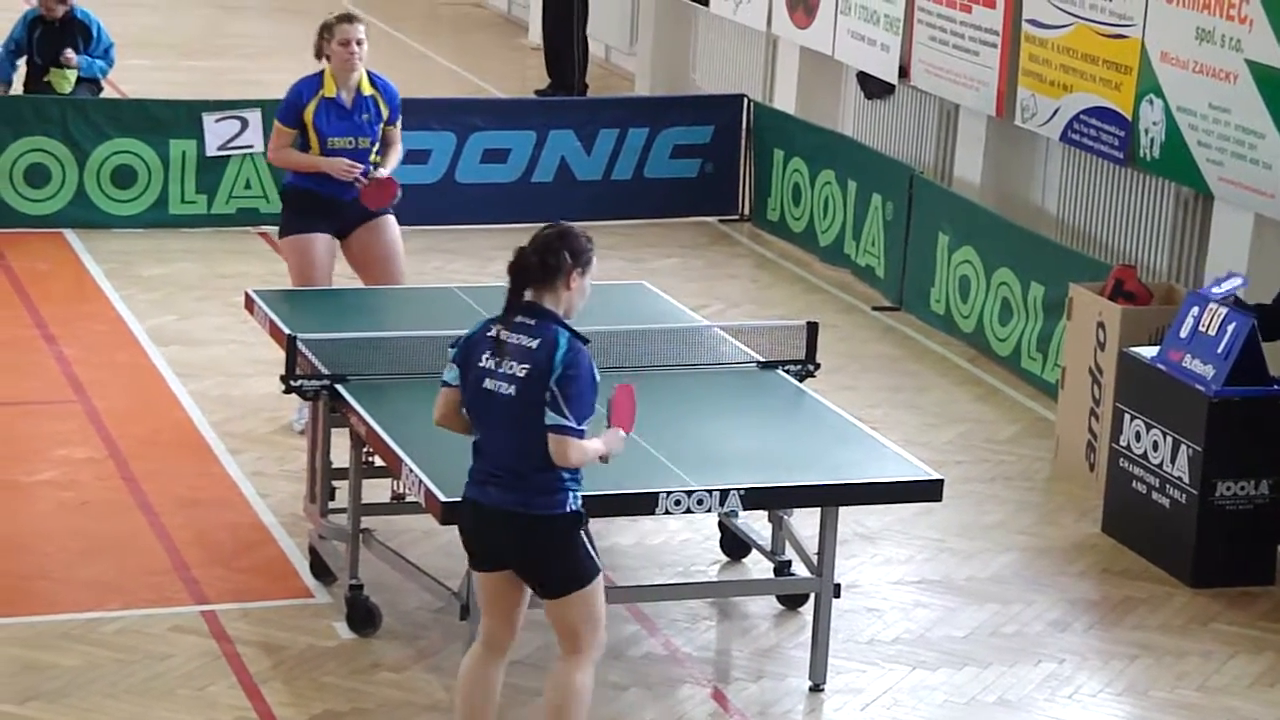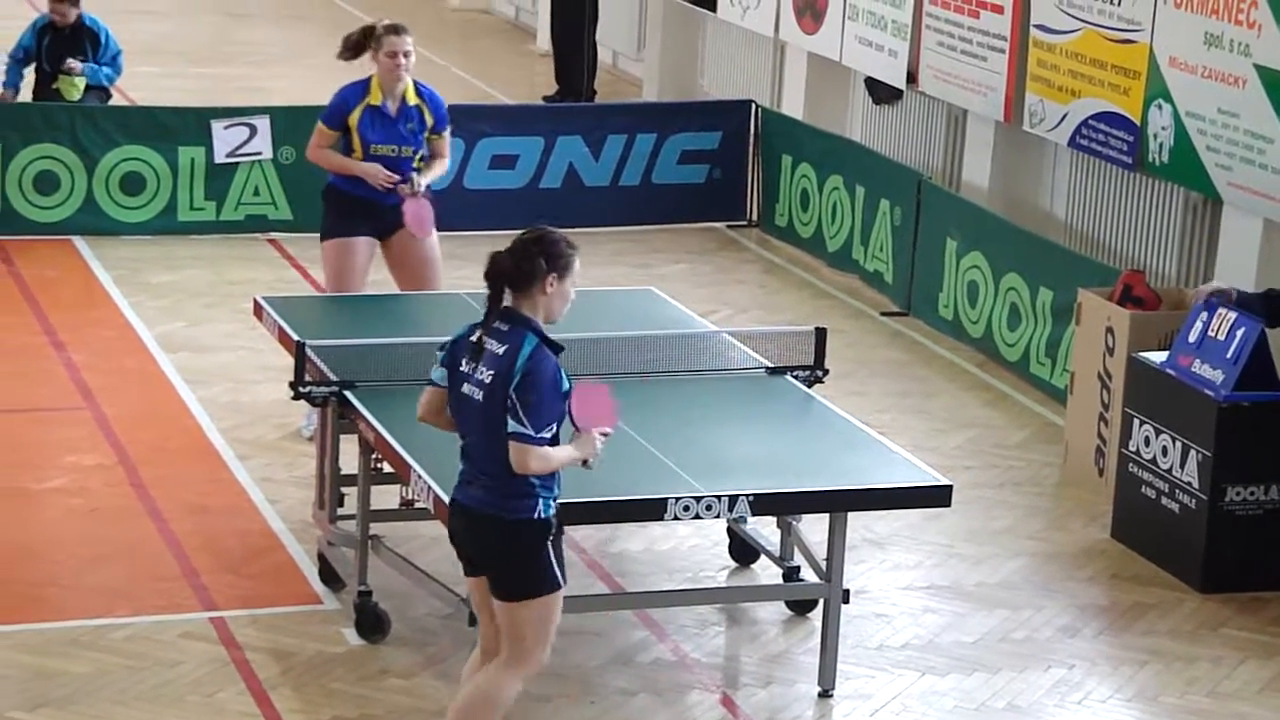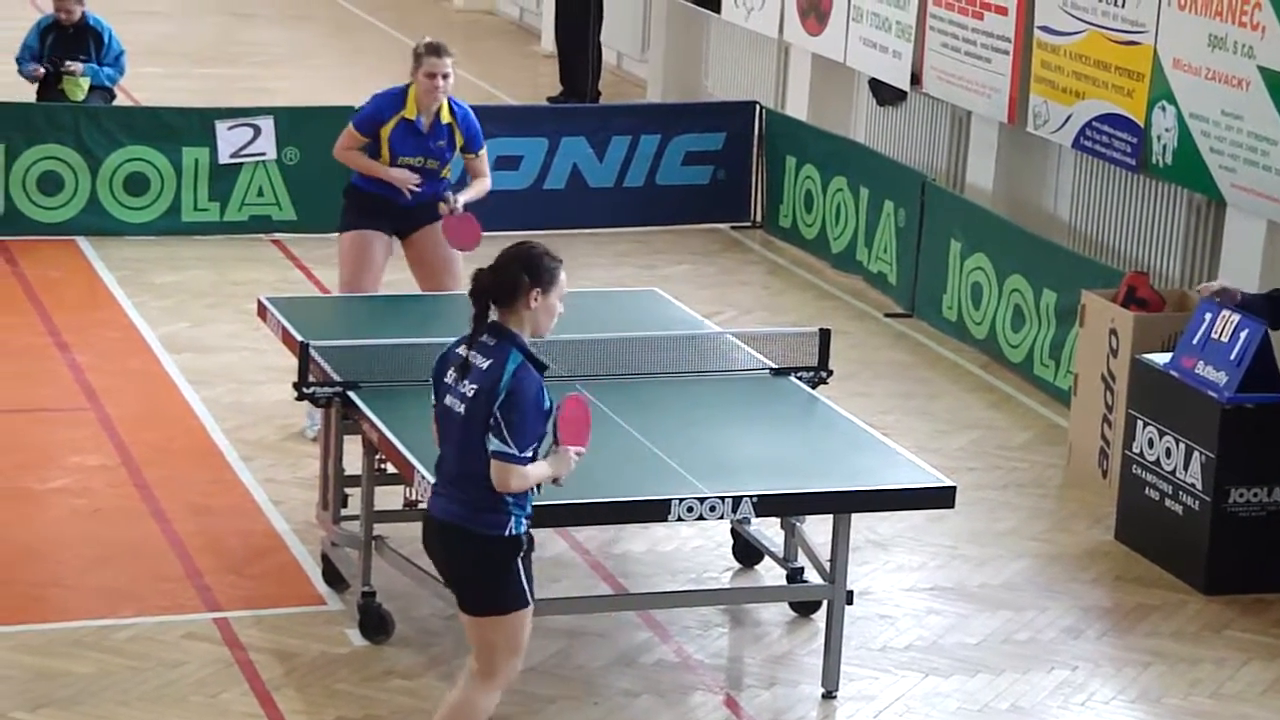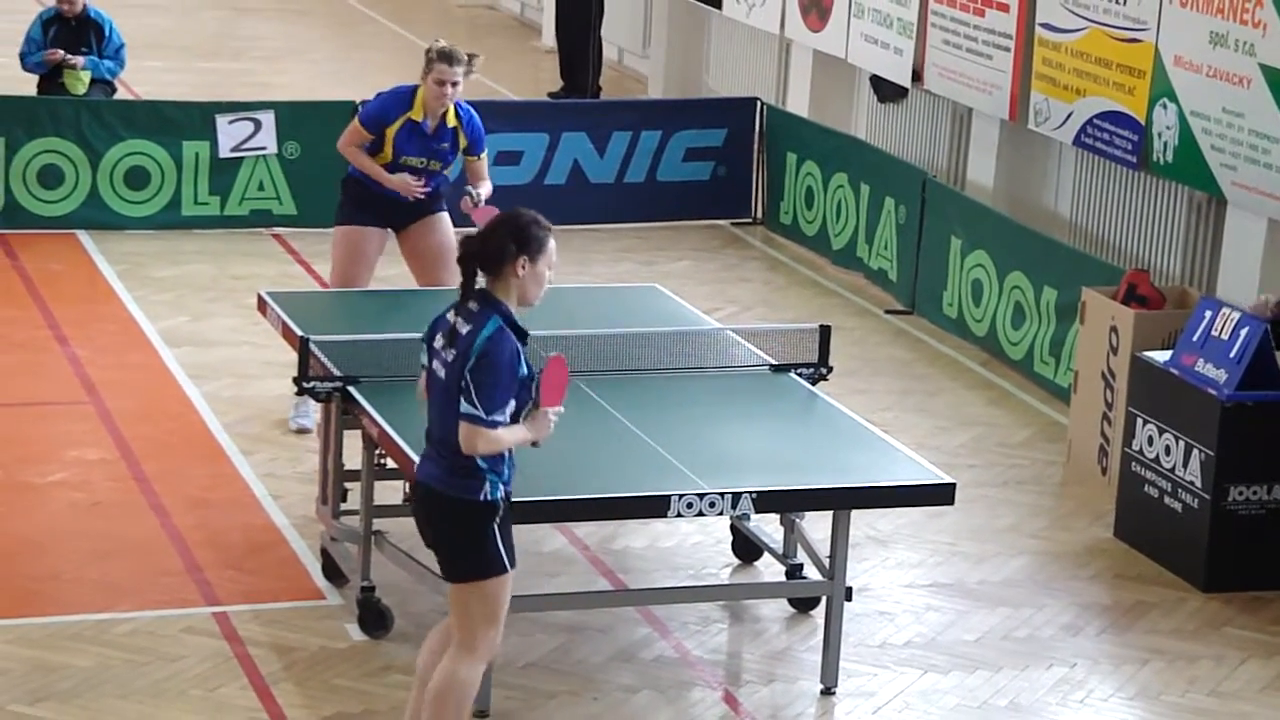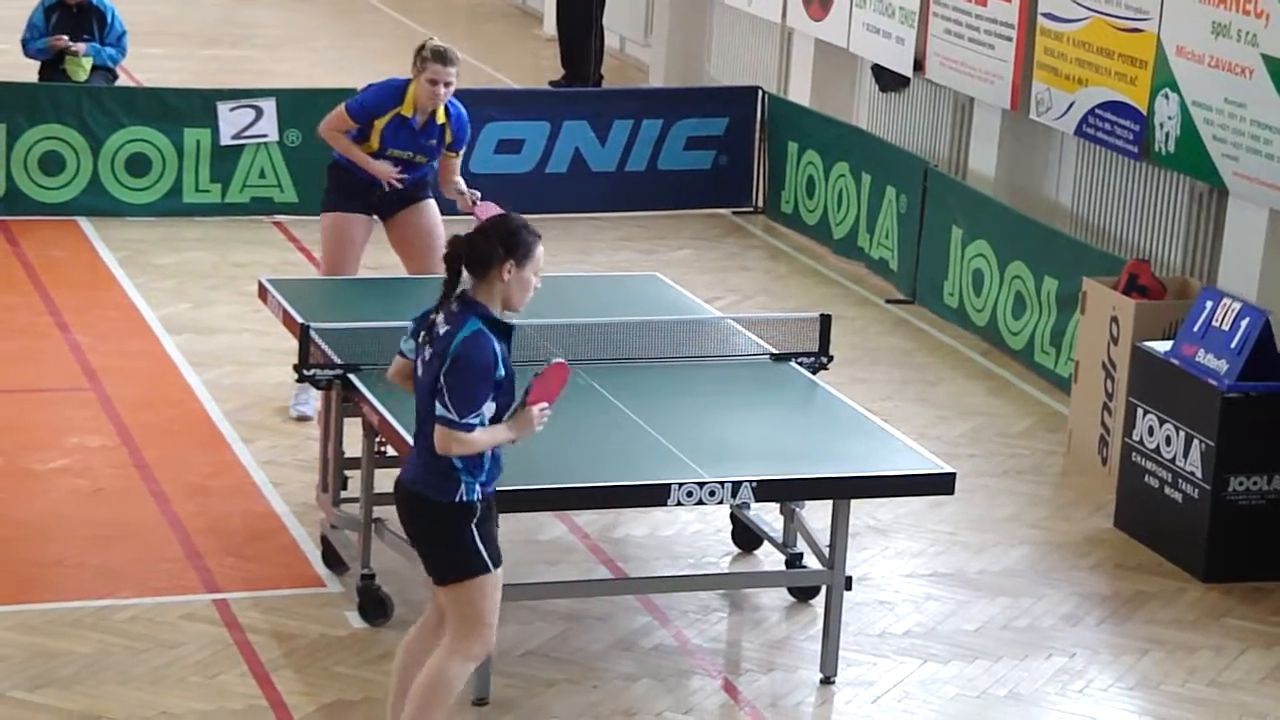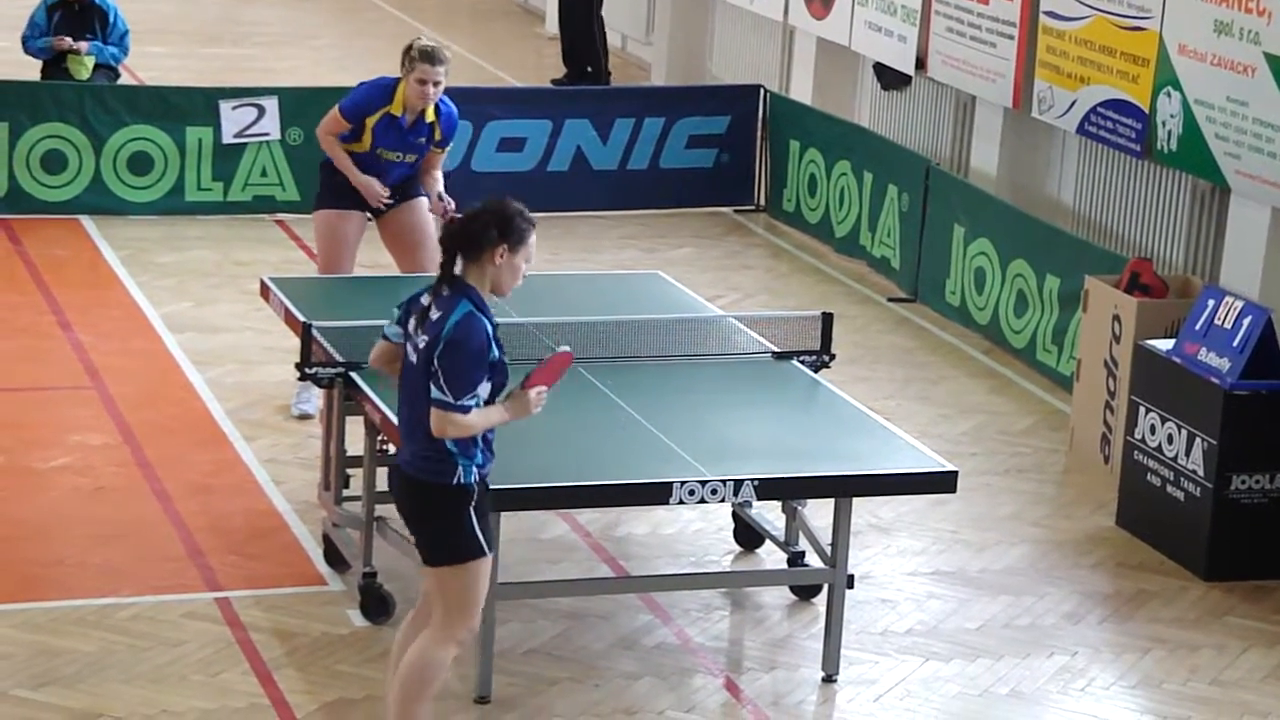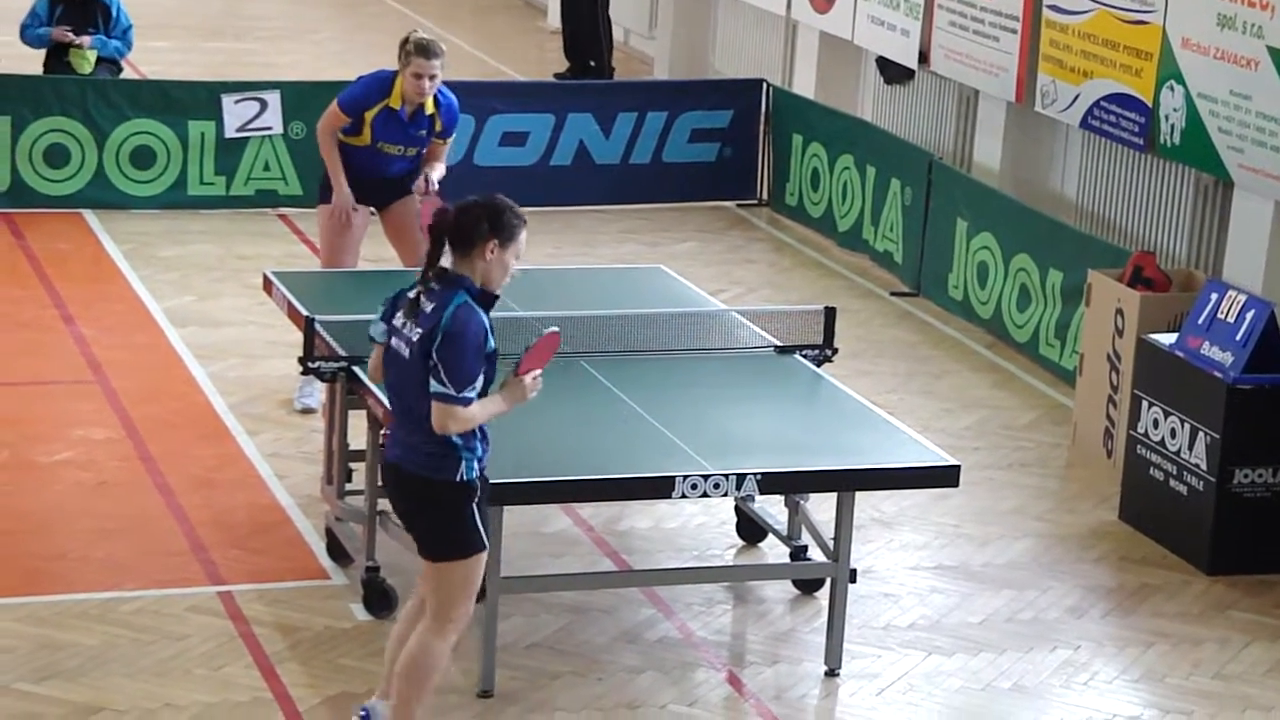
dt=0.2s
person 1, frame 1
left shoulder: (479, 337)
right shoulder: (568, 354)
left elbow: (445, 415)
right elbow: (565, 453)
right wrist: (606, 443)
left hip: (483, 510)
right hip: (547, 521)
left knee: (493, 642)
right knee: (582, 650)
person 1, frame 2
left shoulder: (468, 339)
right shoulder: (537, 363)
left elbow: (428, 411)
right elbow: (527, 461)
right wrist: (578, 448)
left hip: (468, 513)
right hip: (519, 525)
left knee: (494, 647)
right knee: (521, 660)
person 1, frame 3
left shoulder: (457, 353)
right shoulder: (520, 380)
right elbow: (507, 478)
right wrist: (553, 465)
left hip: (443, 525)
right hip: (489, 540)
left knee: (488, 661)
right knee: (496, 673)
person 1, frame 4
left shoulder: (451, 319)
right shoulder: (499, 345)
right elbow: (475, 440)
right wrist: (529, 429)
left hip: (434, 491)
right hip: (470, 505)
left knee: (462, 626)
right knee: (477, 643)
person 1, frame 5
left shoulder: (438, 316)
right shoulder: (478, 346)
left elbow: (399, 375)
right elbow: (450, 441)
right wrist: (513, 428)
left hip: (422, 492)
right hip: (452, 504)
left knee: (444, 619)
right knee: (471, 642)
person 1, frame 6
left shoulder: (426, 301)
right shoulder: (471, 329)
left elbow: (382, 360)
right elbow: (447, 424)
right wrist: (509, 409)
left hip: (414, 476)
right hip: (449, 488)
left knee: (435, 608)
right knee: (456, 627)
person 1, frame 7
left shoulder: (410, 296)
right shoulder: (465, 321)
left elbow: (378, 368)
right elbow: (449, 420)
right wrist: (506, 397)
left hip: (403, 469)
right hip: (444, 483)
left knee: (432, 599)
right knee: (448, 618)
person 2, frame 1
left shoulder: (384, 93)
right shoulder: (303, 93)
left elbow: (394, 146)
right elbow: (276, 153)
left wrist: (383, 172)
right wrist: (326, 164)
left hip: (365, 204)
right hip: (309, 206)
right ankle: (310, 398)
person 2, frame 2
left shoulder: (430, 103)
right shoulder: (350, 99)
left elbow: (442, 158)
right elbow: (316, 151)
left wrist: (422, 180)
right wrist: (362, 168)
left hip: (405, 208)
right hip: (350, 208)
right ankle: (319, 404)
person 2, frame 3
left shoulder: (463, 119)
right shoulder: (384, 106)
left elbow: (483, 179)
right elbow: (343, 150)
left wrist: (460, 199)
right wrist: (388, 172)
left hip: (428, 209)
right hip: (370, 206)
person 2, frame 4
left shoulder: (468, 123)
right shoulder: (391, 104)
left elbow: (481, 181)
right elbow: (346, 145)
left wrist: (477, 197)
right wrist: (388, 179)
left hip: (424, 203)
right hip: (366, 198)
right ankle: (308, 394)
person 2, frame 5
left shoulder: (456, 119)
right shoulder: (382, 96)
left elbow: (448, 177)
right elbow: (328, 129)
left wrist: (463, 194)
right wrist: (370, 164)
left hip: (410, 190)
right hip: (352, 183)
left knee: (437, 281)
right ankle: (308, 383)
person 2, frame 6
left shoulder: (446, 116)
right shoulder: (373, 95)
left elbow: (429, 171)
right elbow: (326, 134)
left wrist: (437, 195)
right wrist: (359, 180)
left hip: (401, 186)
right hip: (346, 183)
left knee: (430, 278)
right ankle: (309, 381)
person 2, frame 7
left shoulder: (446, 107)
right shoulder: (371, 89)
left elbow: (435, 160)
right elbow: (325, 130)
left wrist: (429, 179)
right wrist: (341, 188)
left hip: (403, 181)
right hip: (349, 178)
right ankle: (312, 375)
